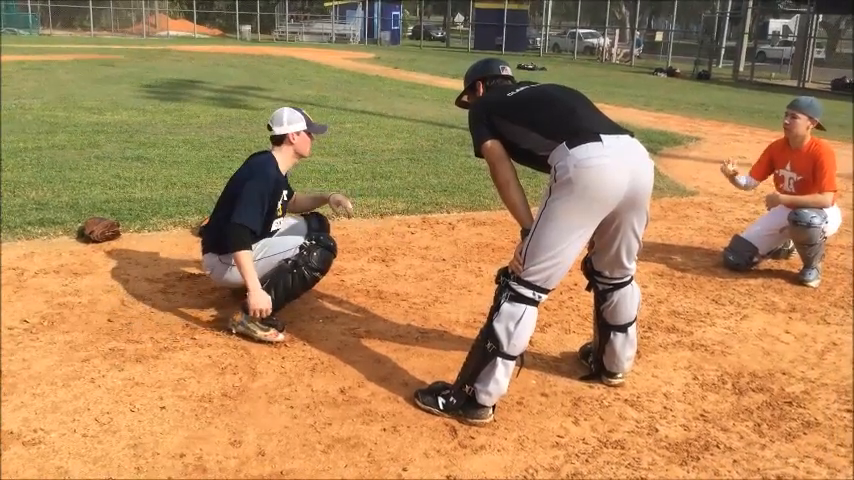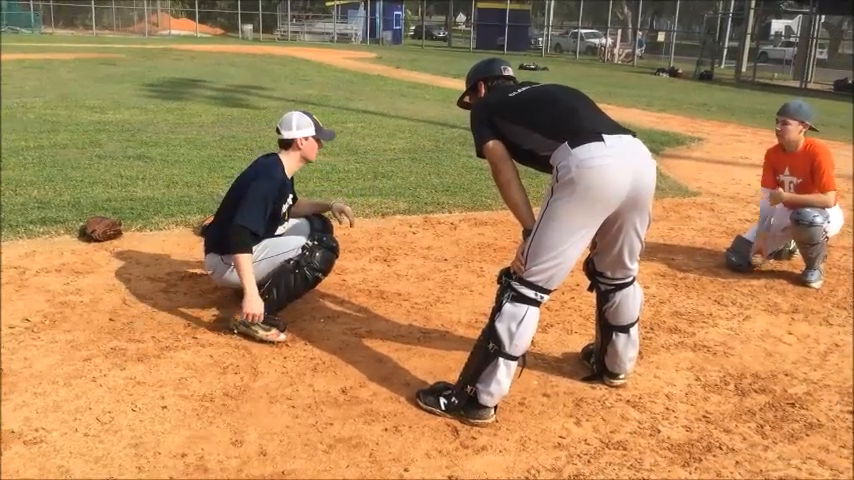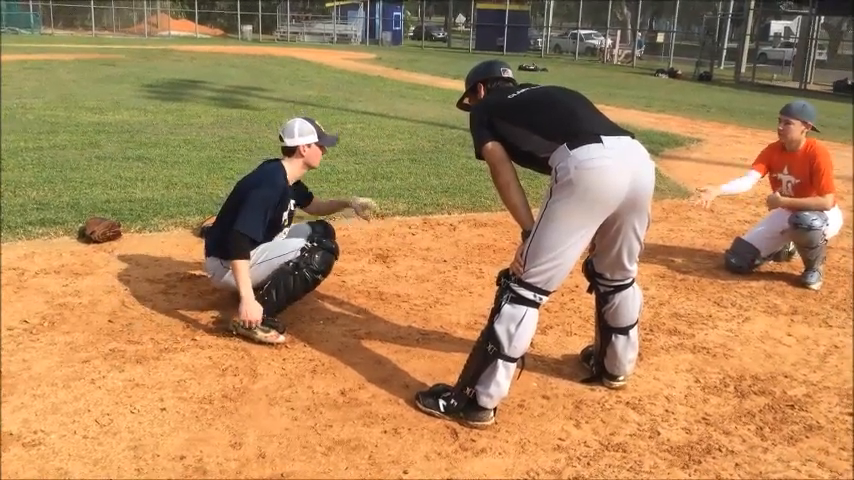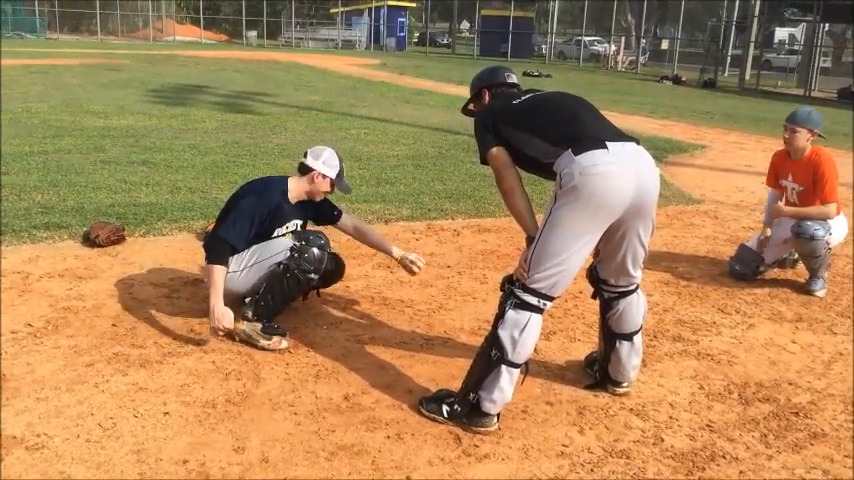
dt=0.5s
person 1, frame 1
left shoulder: (484, 106)
right shoulder: (548, 92)
left elbow: (501, 166)
left wrist: (529, 231)
left hip: (589, 166)
right hip: (637, 159)
left knee: (524, 284)
right knee: (615, 272)
left ankle: (474, 397)
right ankle: (612, 363)
person 1, frame 2
left shoulder: (486, 107)
right shoulder: (551, 93)
left elbow: (504, 168)
left wrist: (531, 232)
left hip: (591, 166)
right hip: (640, 158)
left knee: (526, 284)
right knee: (618, 272)
left ankle: (476, 398)
right ankle: (614, 364)
person 1, frame 3
left shoulder: (484, 108)
right shoulder: (549, 94)
left elbow: (502, 169)
left wrist: (530, 233)
left hip: (590, 167)
right hip: (638, 160)
left knee: (524, 286)
right knee: (617, 273)
left ankle: (475, 399)
right ankle: (614, 365)
person 1, frame 4
left shoulder: (489, 114)
right shoulder: (554, 100)
left elbow: (507, 176)
left wrist: (534, 238)
left hip: (595, 173)
right hip: (643, 166)
left knee: (529, 291)
right knee: (622, 280)
left ankle: (479, 405)
right ankle: (618, 372)
person 2, frame 1
left shoulder: (275, 166)
right shoulder: (264, 173)
left elbow: (290, 203)
right elbow: (238, 236)
left wrist: (327, 197)
right wrist: (255, 290)
right hip: (226, 259)
left knee: (316, 225)
right knee: (321, 248)
left ankle: (264, 282)
right ankle: (250, 315)
person 2, frame 2
left shoulder: (280, 170)
right shoulder: (270, 177)
left elbow: (290, 207)
right elbow: (239, 237)
left wrist: (329, 206)
right wrist: (251, 294)
right hip: (228, 261)
left knee: (319, 226)
right knee: (324, 249)
left ankle: (263, 284)
right ankle: (251, 317)
person 2, frame 3
left shoulder: (287, 177)
right shoulder: (269, 185)
left elbow: (311, 205)
right elbow: (235, 244)
left wrist: (349, 203)
right wrist: (249, 300)
left hip: (253, 250)
right hip: (229, 264)
left knee: (322, 234)
right knee: (324, 252)
left ankle: (262, 286)
right ankle: (251, 318)
person 2, frame 4
left shoulder: (310, 200)
right shoulder: (262, 197)
left elbow: (352, 226)
right elbow: (219, 248)
left wrist: (398, 254)
right wrist: (217, 306)
left hip: (257, 266)
right hip: (231, 271)
left knee: (331, 267)
right knee: (314, 247)
left ankle: (257, 298)
right ankle: (254, 318)
person 3, frame 1
left shoulder: (822, 152)
right shoulder: (775, 148)
left elbow: (827, 200)
right elbow: (752, 182)
left wrist: (782, 198)
right wrist: (733, 176)
left hip: (822, 214)
right hip: (786, 211)
left knee: (804, 219)
right knee: (735, 259)
left ankle: (813, 265)
right ankle: (783, 246)
person 3, frame 2
left shoulder: (818, 152)
right shoulder: (772, 154)
left elbow: (829, 199)
right elbow: (768, 198)
left wrist: (786, 197)
right wrist: (761, 236)
left hip: (824, 214)
right hip: (787, 211)
left knee: (806, 219)
right knee: (737, 260)
left ankle: (815, 266)
right ankle: (786, 247)
person 3, frame 3
left shoulder: (817, 153)
right shoulder: (772, 150)
left elbow: (826, 202)
right elbow: (749, 180)
left wrist: (782, 201)
right wrist: (717, 190)
left hip: (822, 216)
right hip: (787, 212)
left knee: (804, 223)
right knee: (737, 261)
left ankle: (814, 267)
right ankle: (784, 247)
person 3, frame 4
left shoulder: (822, 161)
right shoulder: (779, 157)
left elbow: (829, 211)
left wrist: (785, 211)
right wrist: (767, 227)
left hip: (828, 223)
right hip: (792, 220)
left knee: (807, 231)
right knee: (741, 269)
left ankle: (818, 275)
right ankle: (789, 255)
